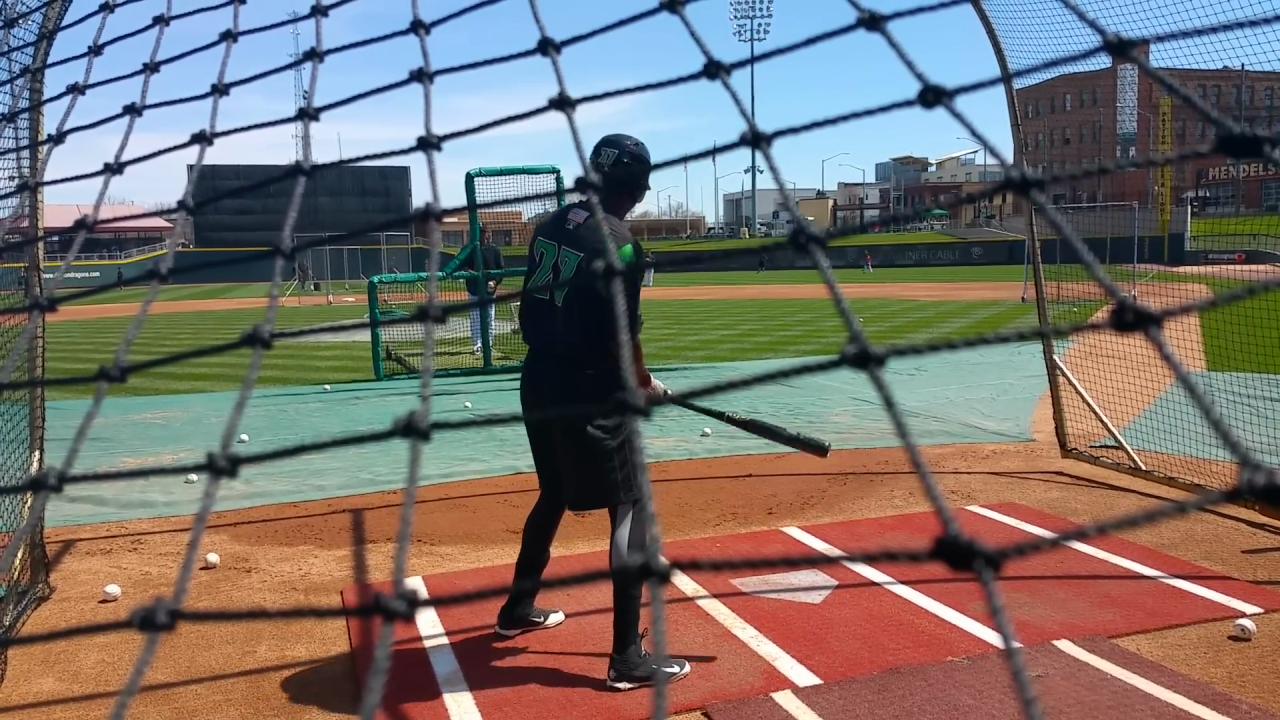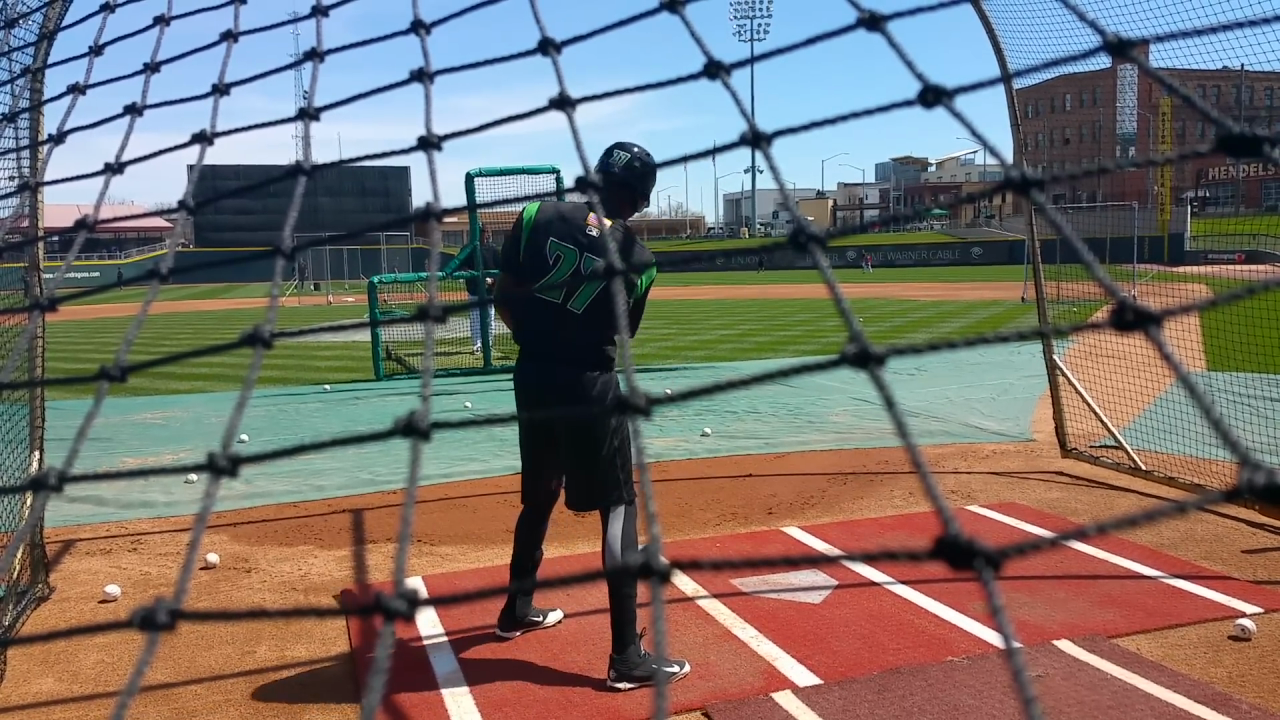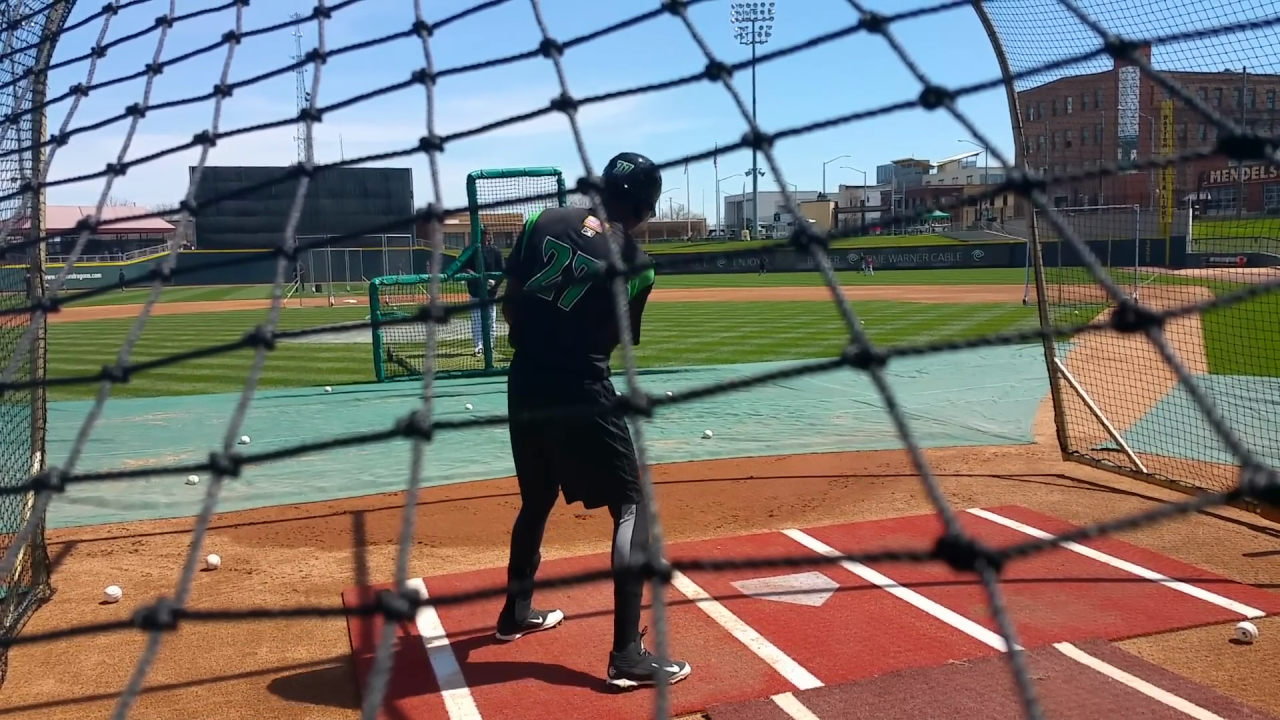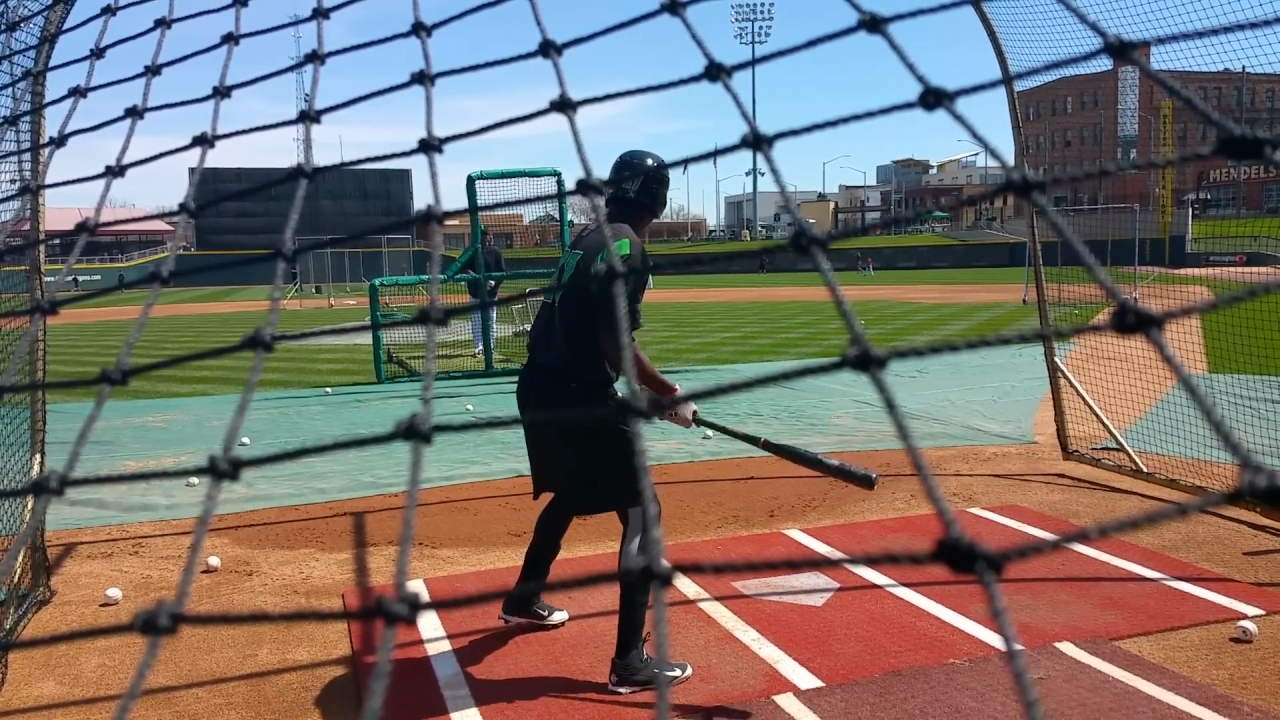
dt=0.3s
person 1, frame 1
left shoulder: (551, 224)
right shoulder: (620, 244)
right elbow: (620, 338)
right wrist: (644, 381)
left hip: (540, 377)
right hip: (588, 386)
left knee: (554, 494)
right knee: (629, 508)
left ankle: (518, 608)
right ankle: (627, 656)
person 1, frame 2
left shoulder: (539, 215)
right shoulder: (638, 260)
left elbow: (504, 298)
right elbow: (619, 330)
left hip: (533, 375)
right hip: (589, 384)
left knee: (538, 495)
right knee: (617, 508)
left ankle: (517, 609)
right ankle: (627, 657)
person 1, frame 3
left shoulder: (545, 221)
right shoulder: (636, 264)
left elbow: (510, 303)
right elbow: (618, 339)
left hip: (526, 380)
right hip: (581, 389)
left knee: (537, 499)
right knee: (630, 506)
left ankle: (516, 612)
right ankle: (628, 655)
person 1, frame 4
left shoulder: (590, 237)
right shoulder: (626, 248)
right elbow: (619, 343)
left wrist: (649, 385)
right wrist: (666, 393)
left hip: (539, 386)
right hip: (579, 396)
left knee: (568, 494)
right knee: (638, 515)
left ankle: (524, 600)
right ankle: (630, 661)
